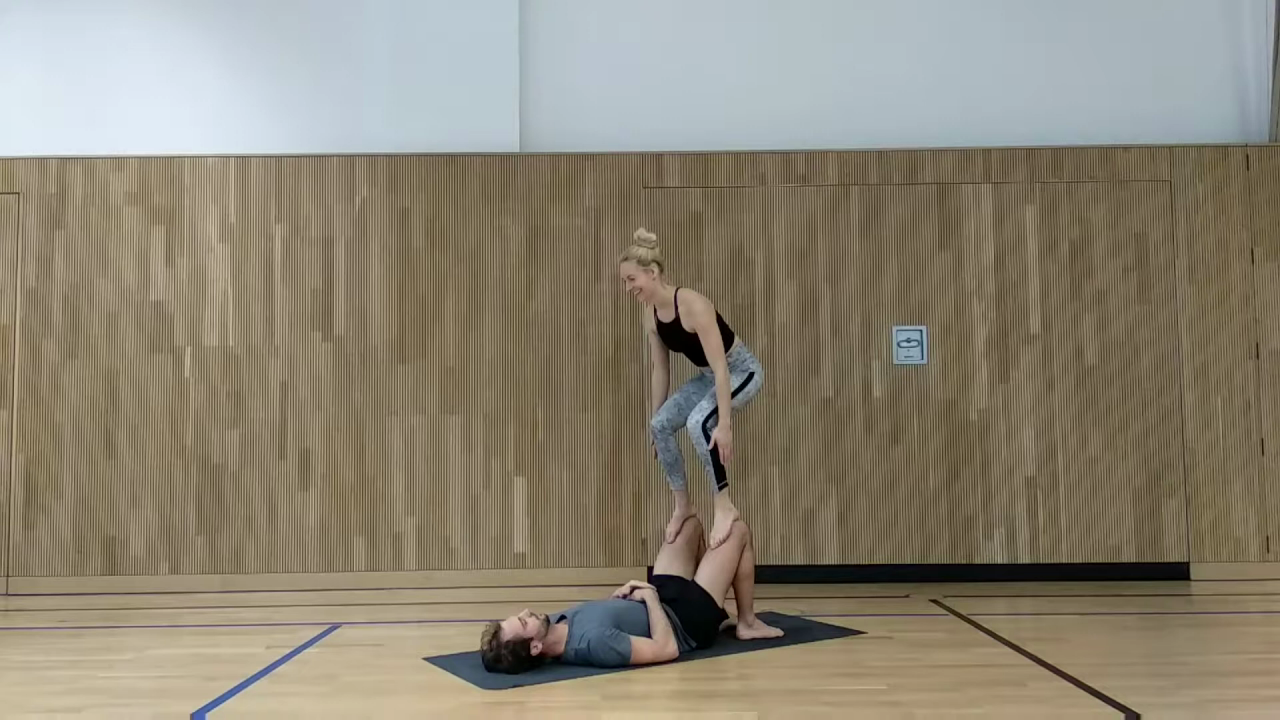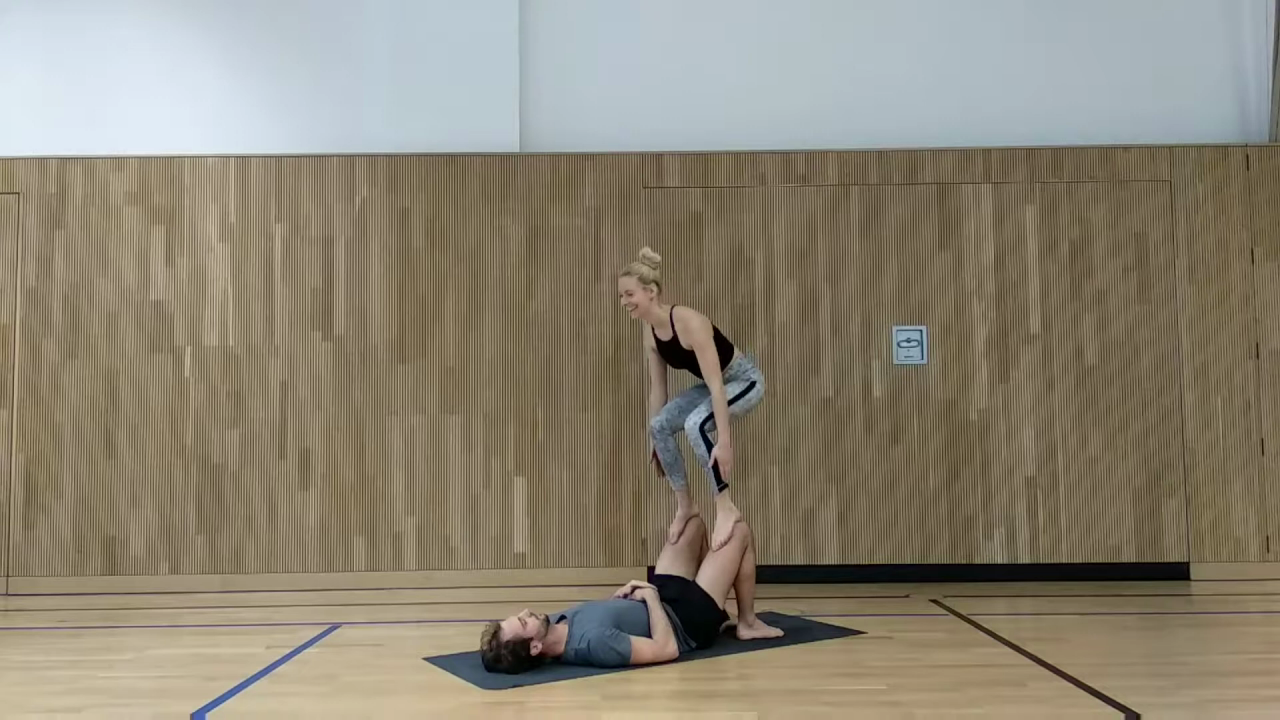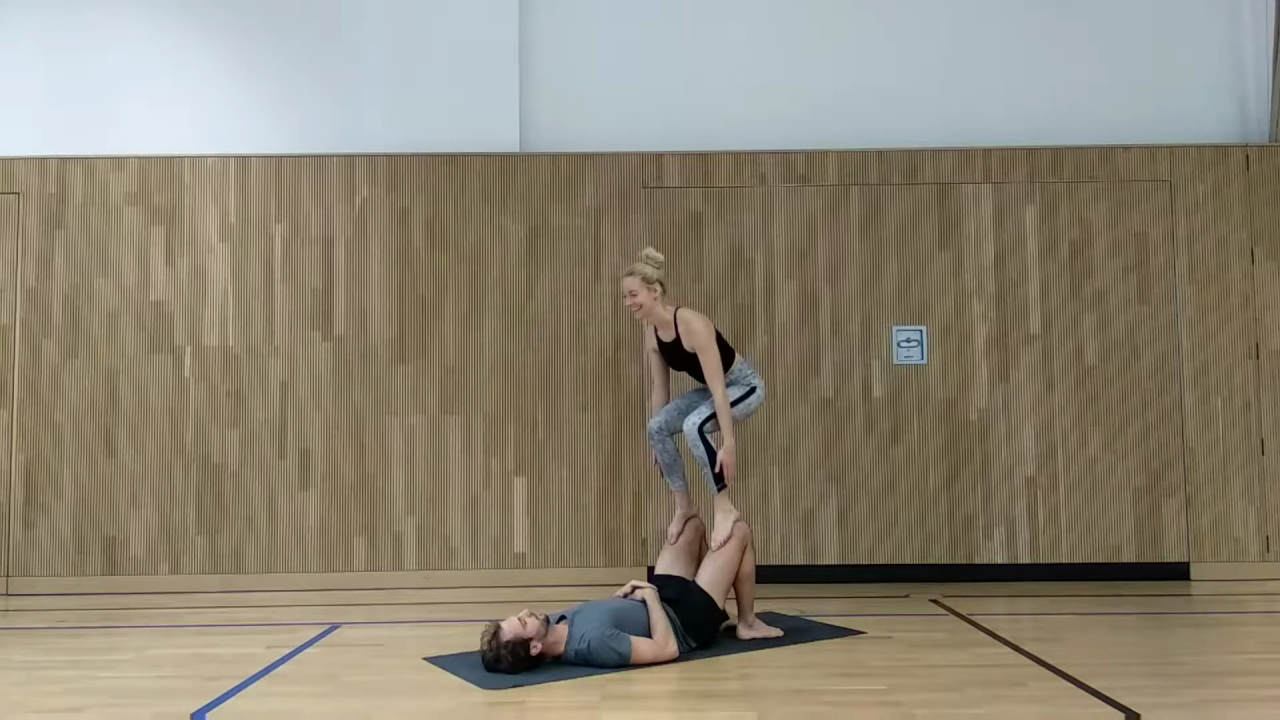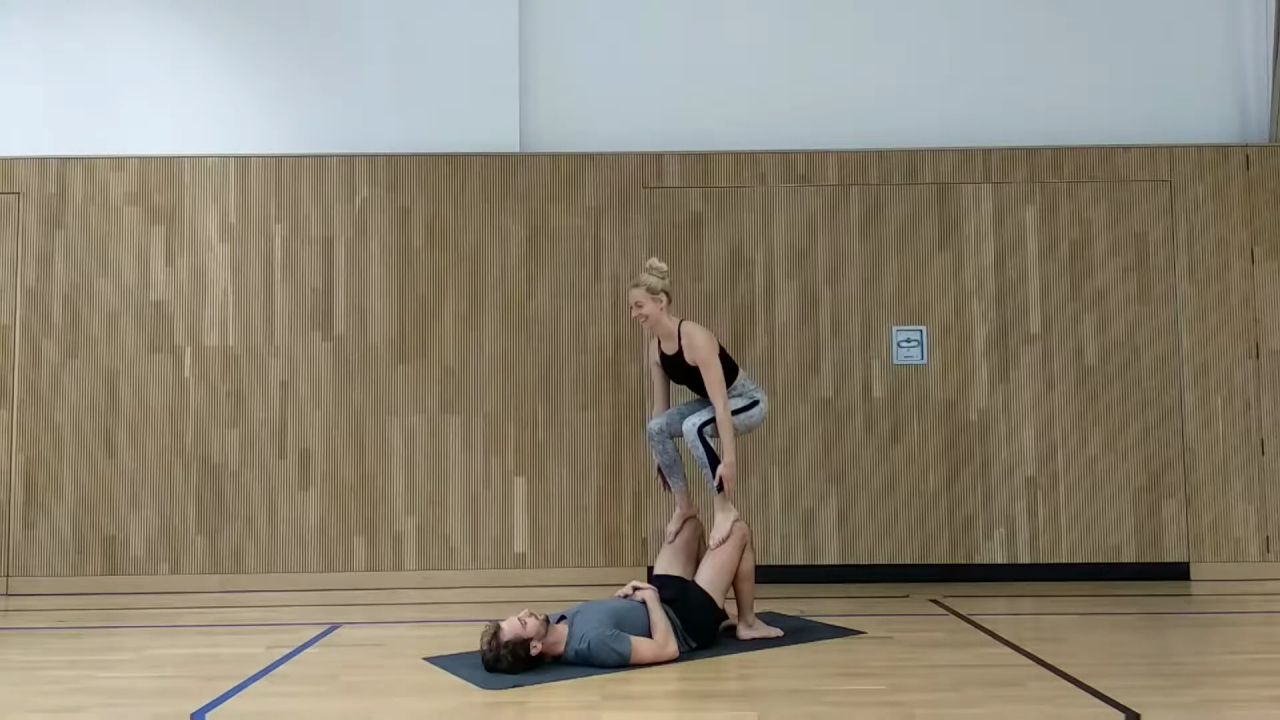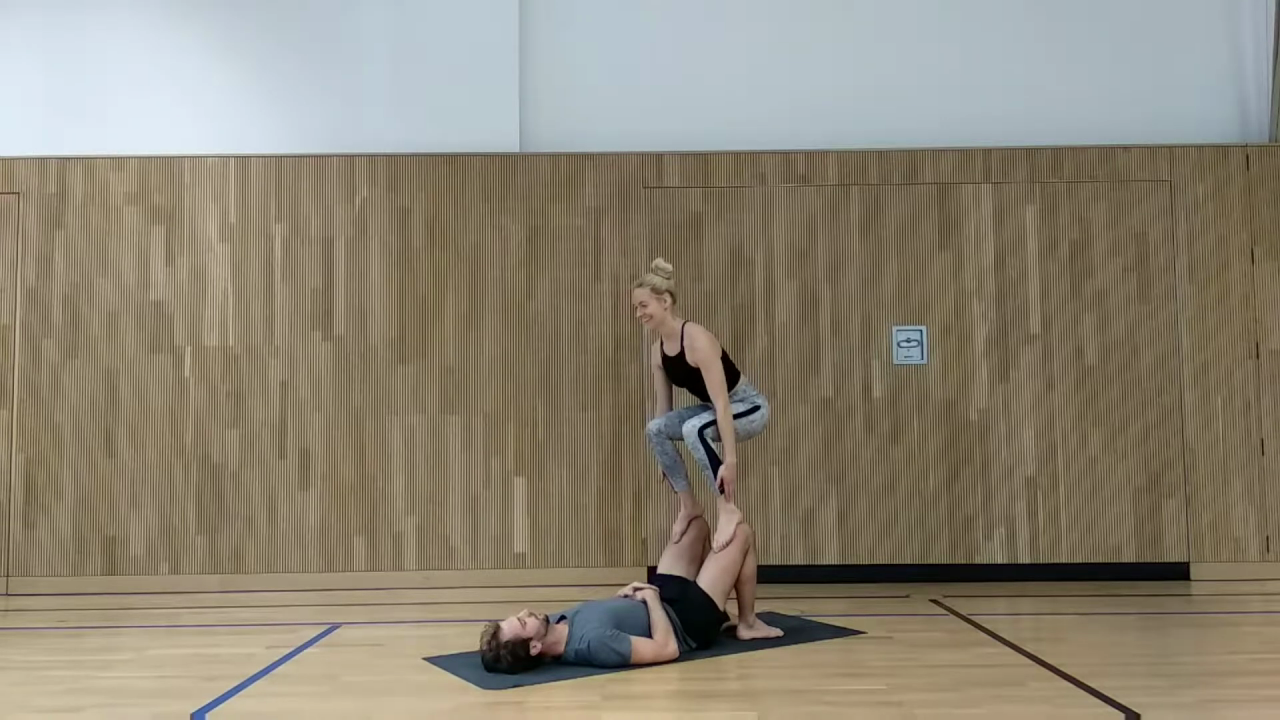
dt=0.5s
person 1, frame 1
left shoulder: (556, 624)
right shoulder: (591, 642)
right elbow: (667, 648)
left wrist: (617, 595)
right wrist: (649, 597)
left hip: (664, 603)
right hip: (687, 622)
left knee: (691, 523)
right knee: (738, 530)
left ankle: (717, 613)
right ankle: (747, 624)
person 1, frame 2
left shoulder: (554, 627)
right shoulder: (592, 643)
right elbow: (667, 649)
left wrist: (619, 596)
right wrist: (651, 597)
left hip: (664, 603)
right hip: (688, 623)
left knee: (695, 524)
right knee: (740, 531)
left ankle: (717, 612)
right ankle: (748, 625)
person 1, frame 3
left shoulder: (554, 626)
right shoulder: (591, 644)
right elbow: (668, 649)
left wrist: (620, 595)
right wrist: (651, 597)
left hip: (665, 604)
right hip: (688, 623)
left knee: (694, 524)
right knee: (739, 531)
left ankle: (718, 613)
right ankle: (747, 624)
person 1, frame 4
left shoulder: (554, 625)
right shoulder: (591, 643)
right elbow: (668, 649)
left wrist: (620, 595)
right wrist: (651, 599)
left hip: (664, 604)
right hip: (688, 622)
left knee: (692, 525)
right knee: (738, 531)
left ankle: (718, 612)
right ankle: (747, 624)
person 1, frame 5
left shoulder: (556, 625)
right shoulder: (591, 643)
right elbow: (668, 648)
left wrist: (621, 595)
right wrist: (652, 599)
left hip: (666, 604)
right hip: (689, 623)
left knee: (698, 524)
right knee: (742, 533)
left ankle: (719, 612)
right ankle: (748, 624)
person 2, frame 1
left shoulder: (692, 305)
right shoulder: (651, 318)
left elbow: (721, 367)
right elbow: (659, 371)
left wrist: (724, 424)
right wrist: (655, 416)
left hip: (741, 370)
right hip: (707, 376)
left knee: (698, 423)
right knee: (660, 425)
left ankle: (724, 507)
right ankle: (681, 505)
person 2, frame 2
left shoulder: (689, 322)
right shoulder: (650, 334)
left elbow: (717, 385)
right elbow: (657, 388)
left wrist: (724, 441)
right wrist: (655, 442)
left hip: (744, 380)
right hip: (712, 385)
left knee: (694, 424)
right knee: (659, 425)
left ankle: (726, 508)
right ankle: (684, 505)
person 2, frame 3
left shoulder: (692, 324)
right shoulder: (652, 335)
left elbow: (719, 388)
right elbow: (659, 389)
left wrist: (729, 444)
right wrist: (658, 446)
left hip: (744, 385)
right hip: (711, 390)
left knee: (694, 426)
right knee: (657, 427)
left ankle: (724, 508)
right ankle: (683, 506)
person 2, frame 4
left shoulder: (695, 338)
right shoulder: (655, 348)
left elbow: (721, 404)
right elbow: (660, 404)
left wrist: (729, 460)
right wrist: (662, 457)
left hip: (748, 400)
right hip: (714, 402)
left knee: (693, 427)
right knee: (655, 428)
left ankle: (724, 508)
right ankle: (683, 506)
person 2, frame 5
left shoulder: (697, 340)
right shoulder: (657, 351)
left elbow: (722, 404)
right elbow: (663, 408)
left wrist: (730, 460)
right wrist: (667, 463)
left hip: (749, 407)
right hip: (714, 409)
left knee: (693, 429)
right knee: (655, 429)
left ankle: (727, 509)
right ankle: (689, 506)
